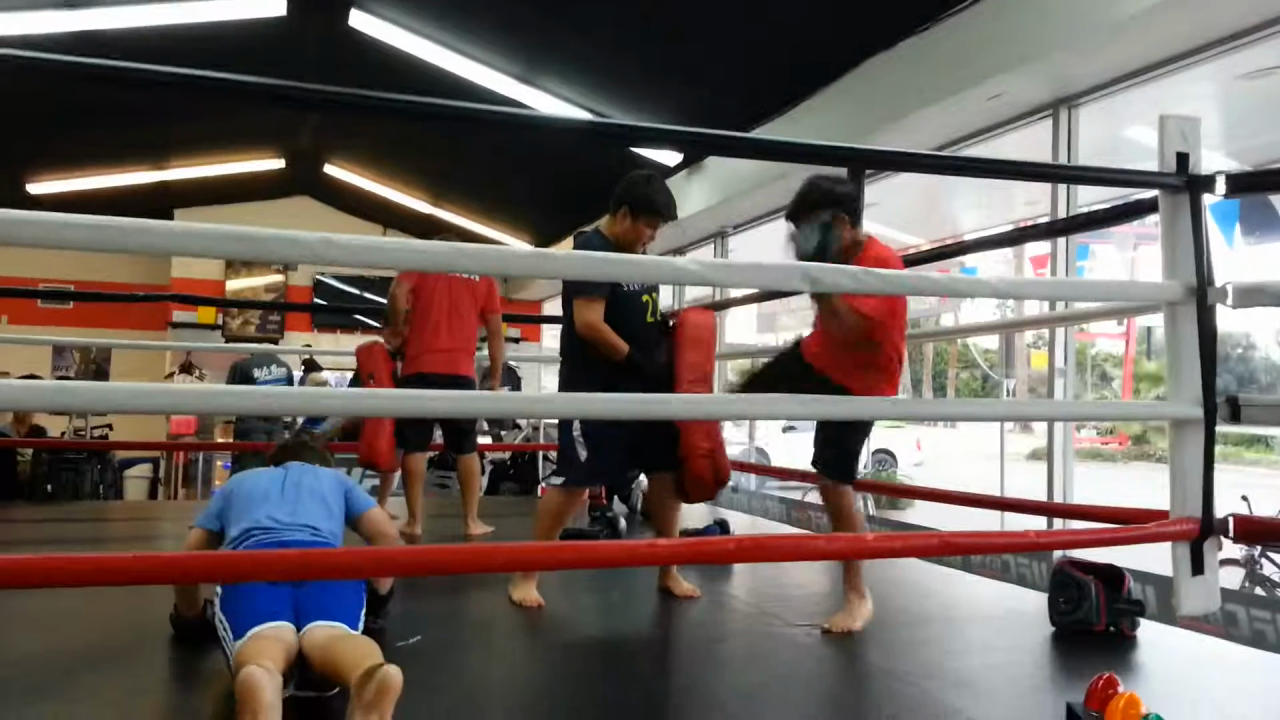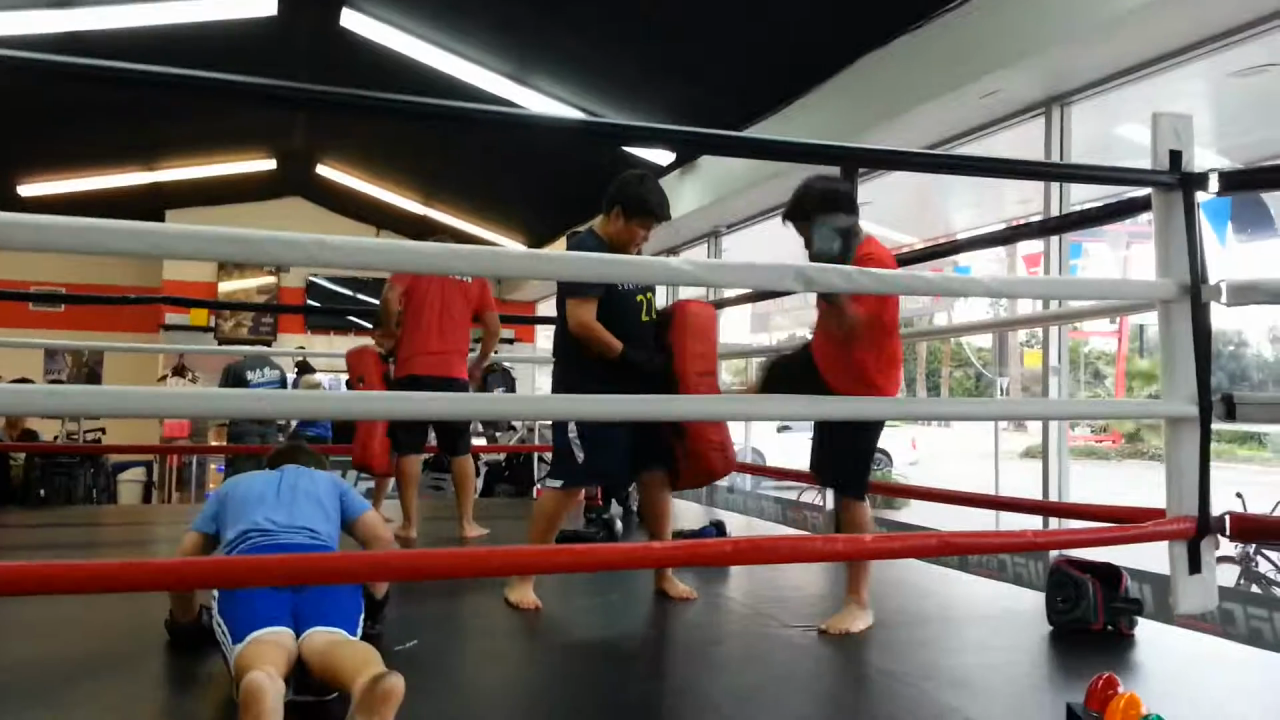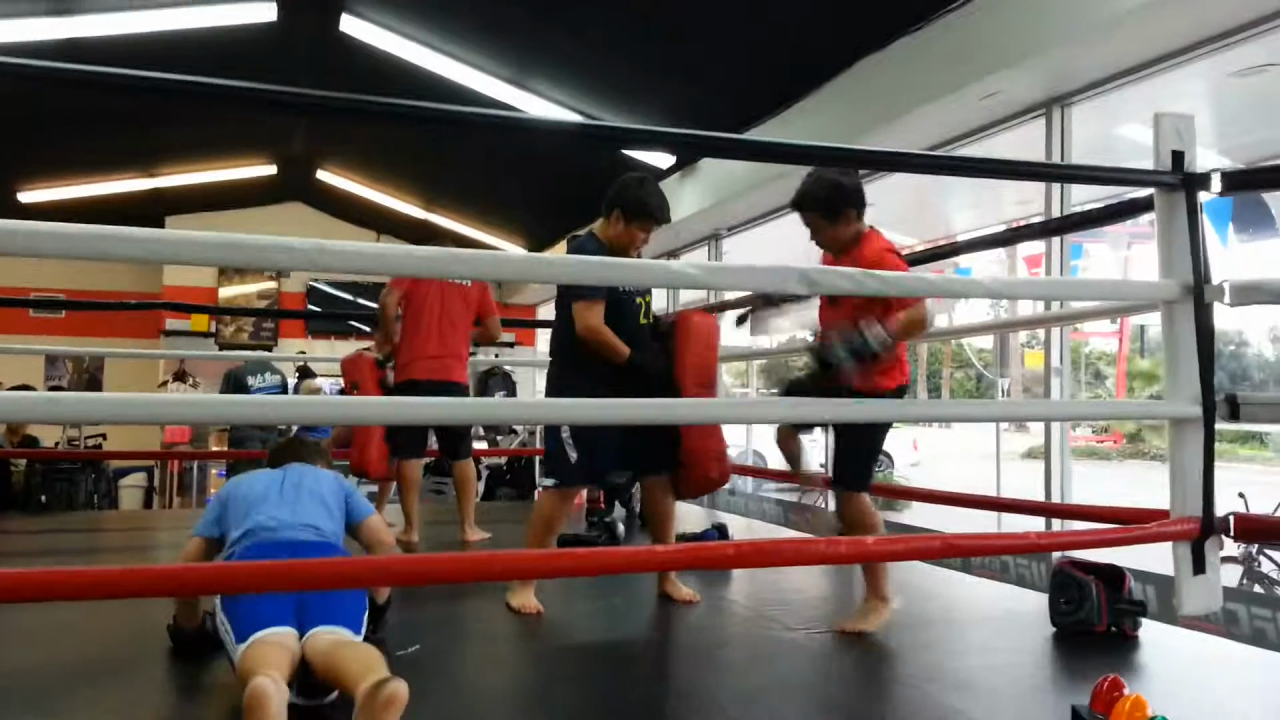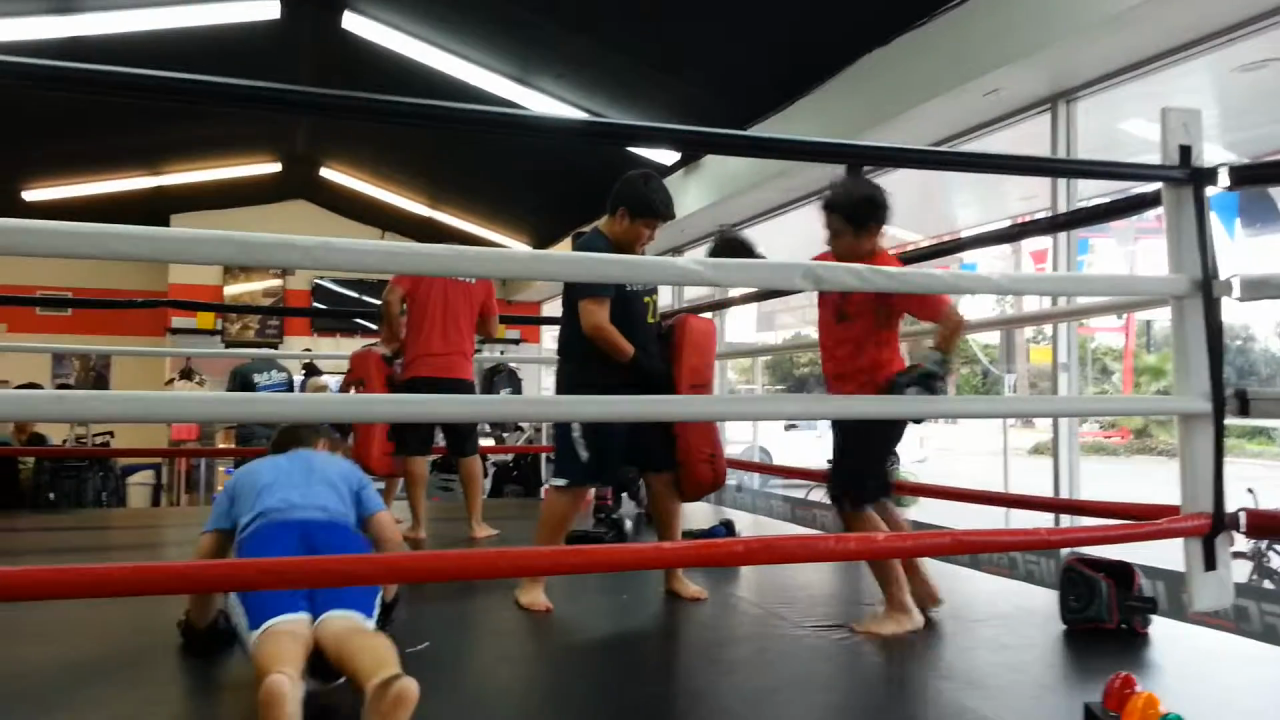
dt=0.1s
person 1, frame 1
left shoulder: (881, 263)
right shoulder: (837, 254)
left elbow: (846, 331)
left wrist: (820, 267)
left hip: (863, 385)
right hip: (818, 360)
left knee: (836, 482)
right knee: (754, 388)
left ankle: (857, 595)
person 1, frame 2
left shoulder: (874, 260)
right shoulder: (845, 254)
left elbow: (850, 324)
left hip: (863, 389)
right hip: (825, 365)
left knee: (848, 493)
right knee: (772, 381)
left ankle: (858, 602)
person 1, frame 3
left shoulder: (878, 258)
right shoulder: (838, 252)
left elbow: (920, 315)
left wrist: (868, 343)
left hip: (872, 387)
right hip: (839, 370)
left knee: (849, 489)
right knee: (785, 422)
left ankle: (878, 598)
person 1, frame 4
left shoulder: (889, 274)
right shoulder: (829, 262)
left elbow: (951, 322)
left wrist: (930, 374)
left hip: (875, 400)
right hip: (849, 395)
left knee: (854, 507)
right knee: (871, 502)
left ankle: (900, 608)
right ankle: (921, 589)
person 2, frame 1
left shoulder: (639, 255)
right shoulder: (591, 252)
right elbow: (588, 324)
left wrist: (664, 350)
right wrist: (638, 361)
left hip: (645, 387)
right hip: (594, 387)
left knee: (665, 474)
right knee: (574, 481)
left ankle: (668, 571)
right ankle: (526, 575)
person 2, frame 2
left shoulder: (632, 253)
right shoulder: (585, 252)
right elbow: (581, 324)
left wrist: (658, 355)
right wrist: (634, 360)
left hip: (637, 384)
right hip: (588, 386)
left knee: (656, 472)
right knee: (569, 481)
left ankle: (663, 574)
right ankle: (522, 578)
person 2, frame 3
left shoulder: (631, 256)
right shoulder: (585, 255)
right elbow: (589, 327)
left wrist: (660, 359)
right wrist: (639, 364)
left hip: (635, 387)
right hip: (583, 387)
left knee: (660, 476)
right knee: (565, 482)
left ankle: (666, 577)
right ankle: (523, 582)
person 2, frame 4
left shoulder: (635, 254)
right shoulder: (592, 253)
right elbow: (595, 325)
left wrist: (662, 362)
right wrist: (642, 364)
left hip: (640, 385)
right hip: (591, 386)
left knee: (664, 474)
right knee: (575, 482)
left ankle: (673, 574)
right ankle: (532, 580)
person 3, frame 1
right shoulder: (483, 277)
left elbow: (397, 294)
right elbow: (495, 332)
left wrist: (398, 333)
right wrist: (496, 376)
left hip: (420, 369)
right hip: (461, 373)
left knee: (414, 447)
right knee: (467, 449)
left ankle: (414, 522)
right ankle: (472, 520)
person 3, frame 2
right shoulder: (475, 276)
left elbow: (389, 296)
right elbow: (493, 328)
left wrist: (393, 334)
right wrist: (479, 363)
left hip: (412, 371)
right hip: (453, 373)
left knee: (408, 450)
right knee: (460, 450)
left ankle: (409, 524)
right ankle: (467, 523)
person 3, frame 3
right shoulder: (476, 281)
left elbow: (387, 301)
right elbow: (494, 332)
left wrist: (391, 339)
left hip: (412, 375)
right hip: (453, 378)
left knee: (409, 454)
right knee: (461, 454)
left ankle: (411, 529)
right ankle: (469, 526)
person 3, frame 4
right shoulder: (480, 278)
left elbow: (391, 298)
right elbow: (490, 331)
left wrist: (396, 336)
left hip: (418, 371)
right hip: (459, 374)
left knee: (415, 451)
right knee: (467, 450)
left ankle: (418, 525)
right ankle: (476, 523)
person 4, frame 1
left shoulder: (237, 482)
right shoulder: (336, 479)
right elbow: (387, 536)
left wrist: (187, 617)
right wrist: (377, 599)
left knee: (268, 639)
left ankle: (258, 682)
right ankle: (372, 675)
person 4, frame 2
left shoulder: (233, 484)
right shoulder: (331, 481)
left elbow: (185, 559)
right elbow: (382, 540)
left wrist: (183, 620)
right wrist: (373, 605)
left knee: (266, 644)
right knee: (327, 641)
left ankle: (261, 686)
right ankle: (373, 682)
person 4, frame 3
left shoulder: (235, 485)
right shoulder: (335, 481)
left elbow: (188, 564)
right elbow: (384, 544)
left wrist: (188, 626)
right wrist: (376, 609)
left hip: (252, 563)
right hip: (327, 562)
left knee: (269, 646)
right knee: (331, 641)
left ankle: (264, 692)
right ankle: (376, 687)
person 4, frame 4
left shoulder: (247, 473)
right shoulder: (345, 468)
left elbow: (206, 556)
right elbow: (391, 540)
left wrist: (200, 622)
right wrist: (382, 604)
left hip: (265, 540)
right hip: (339, 542)
right knee: (346, 628)
left ankle: (280, 689)
right ankle: (386, 682)
